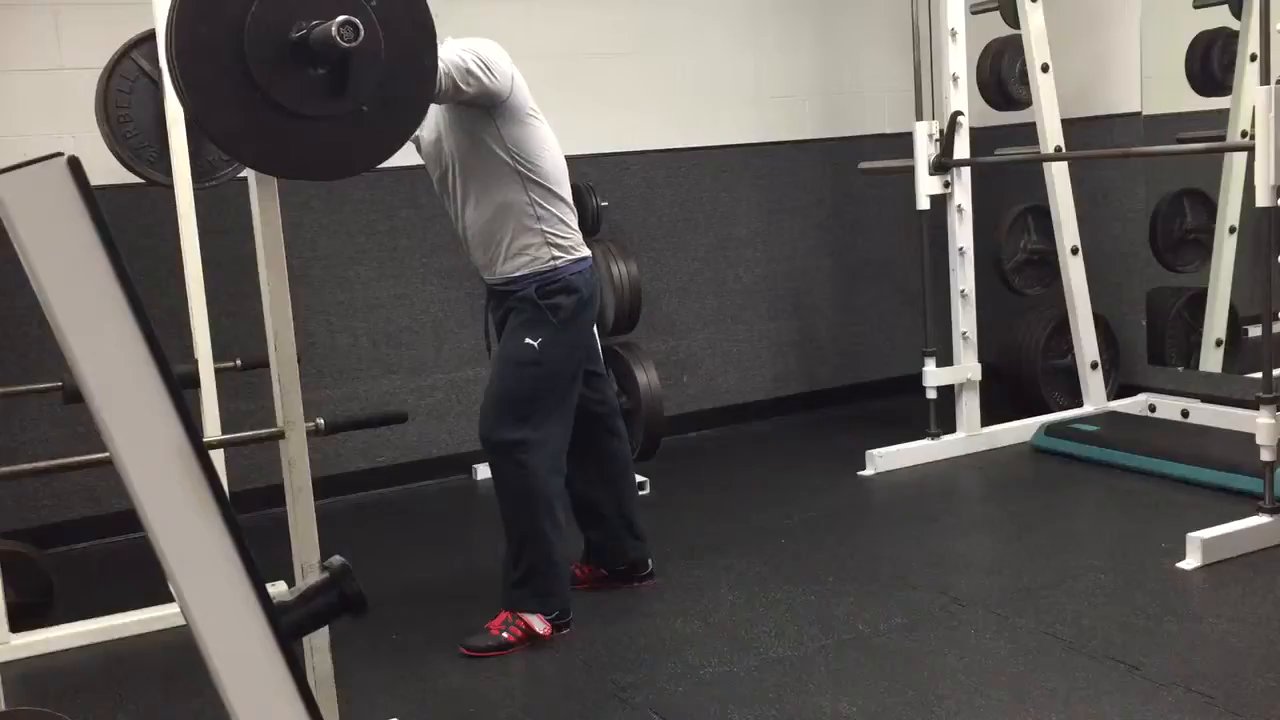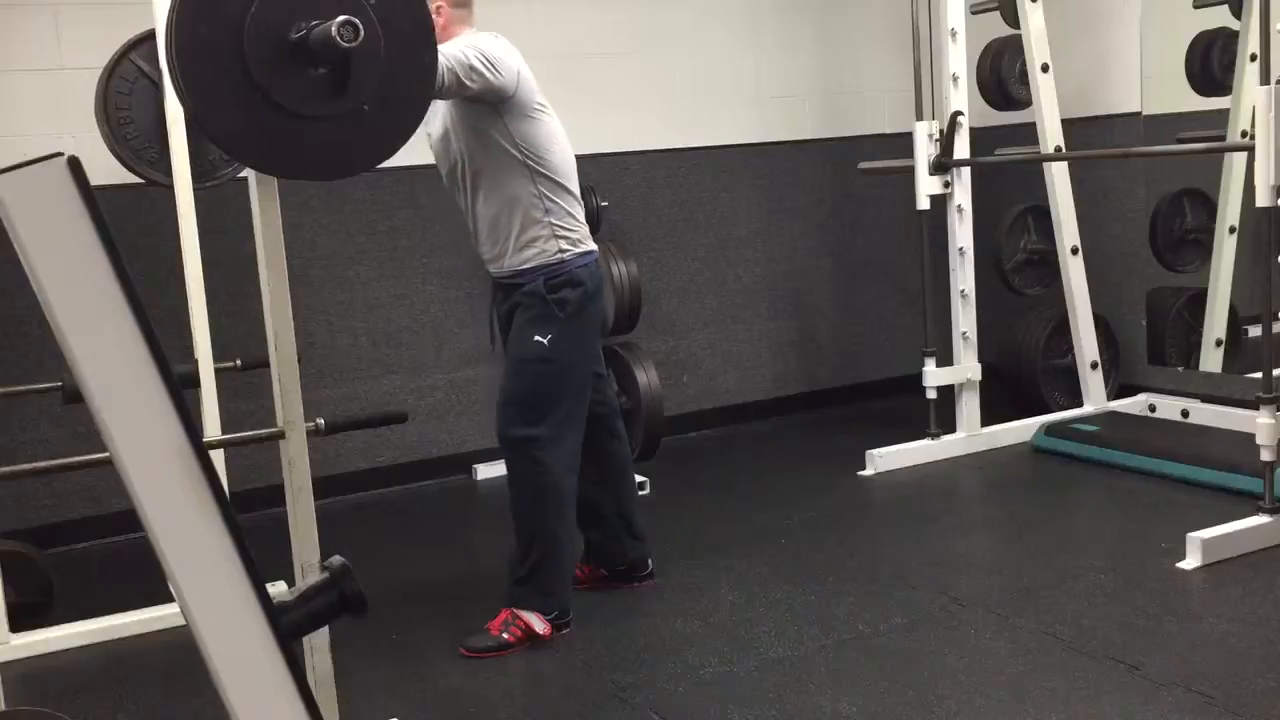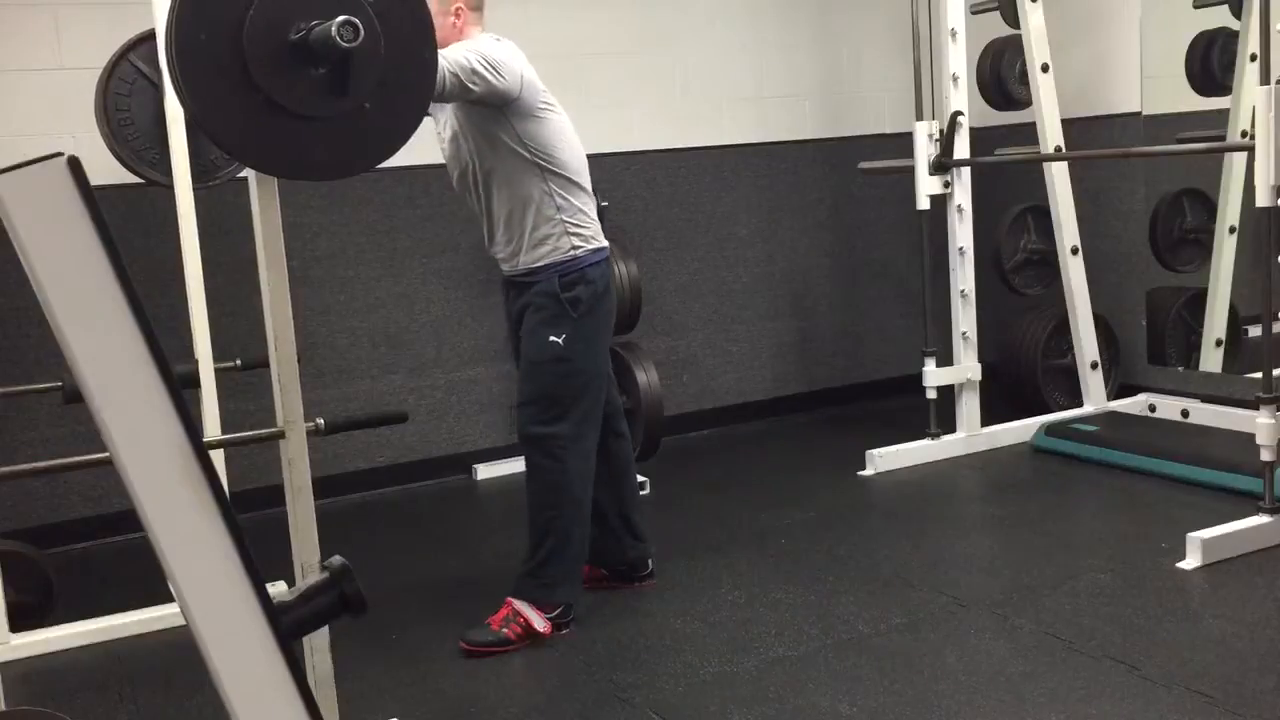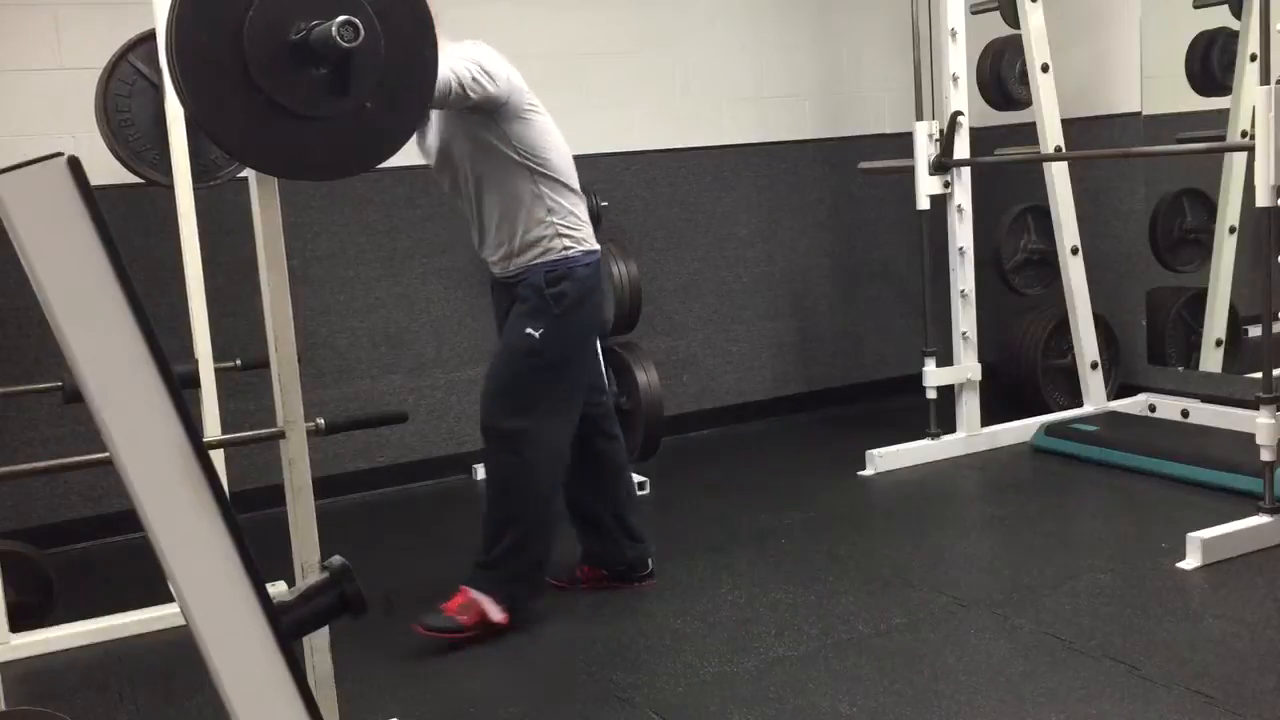
dt=0.3s
person 1, frame 1
left shoulder: (478, 62)
right shoulder: (431, 111)
left hip: (549, 284)
right hip: (519, 286)
left knee: (513, 432)
right knee: (584, 425)
left ankle: (536, 605)
right ankle: (620, 556)
person 1, frame 2
left shoulder: (485, 55)
right shoulder: (447, 97)
left hip: (555, 277)
right hip: (521, 278)
left knee: (532, 430)
right knee: (583, 420)
left ankle: (539, 604)
right ankle: (619, 554)
person 1, frame 3
left shoulder: (489, 59)
right shoulder: (452, 93)
left hip: (567, 272)
right hip: (531, 275)
left knee: (553, 428)
right knee: (587, 420)
left ankle: (543, 599)
right ankle: (619, 555)
person 1, frame 4
left shoulder: (471, 61)
right shoulder: (432, 111)
left hip: (557, 273)
right hip: (532, 276)
left knee: (514, 423)
right knee: (580, 421)
left ankle: (497, 592)
right ankle: (620, 555)
